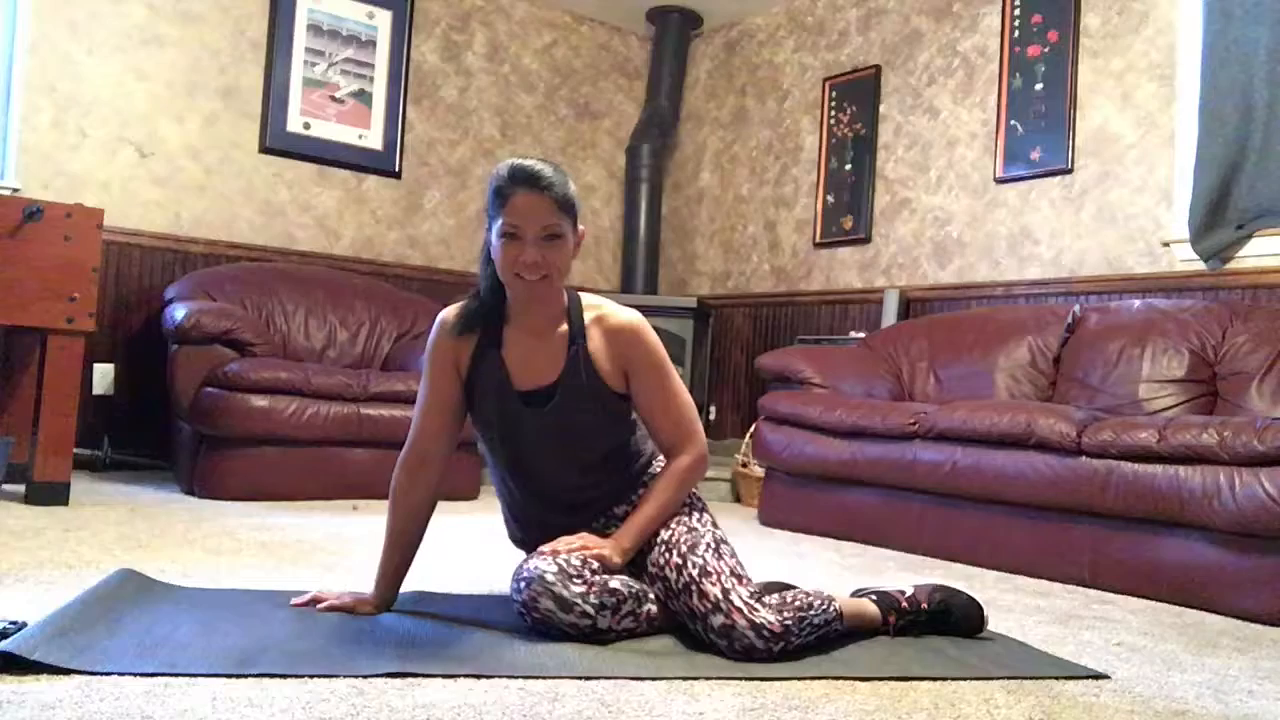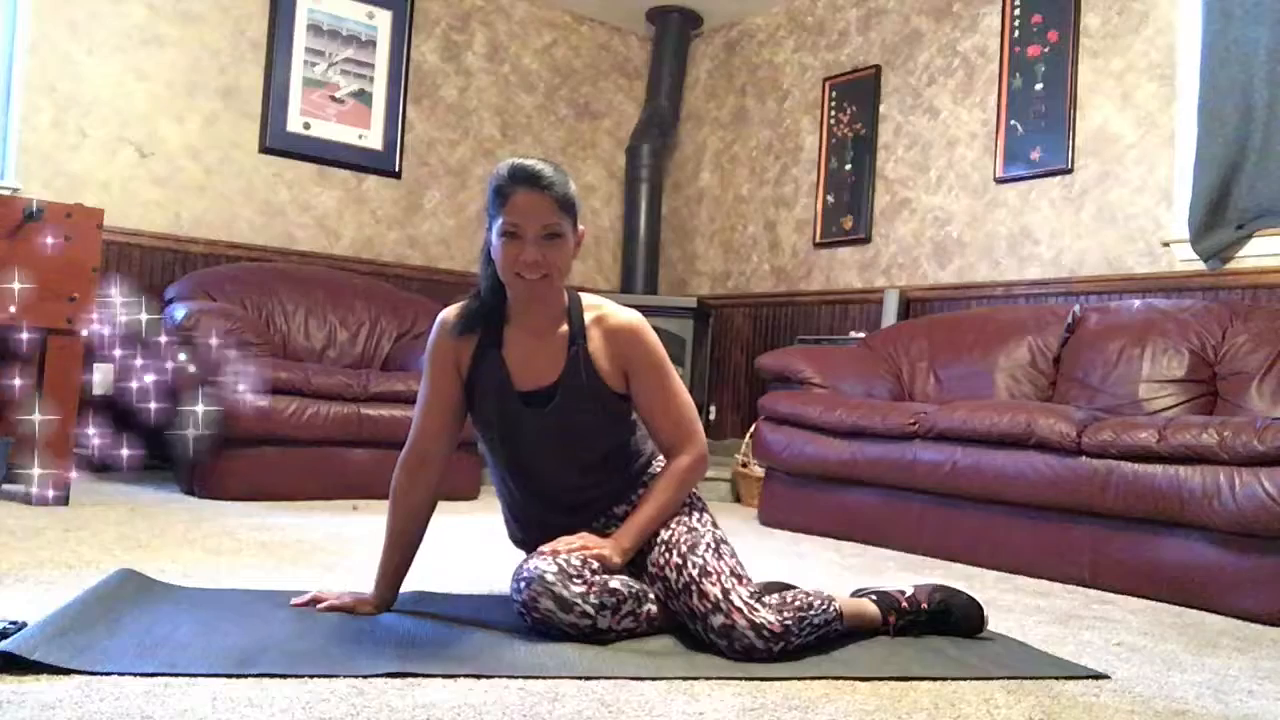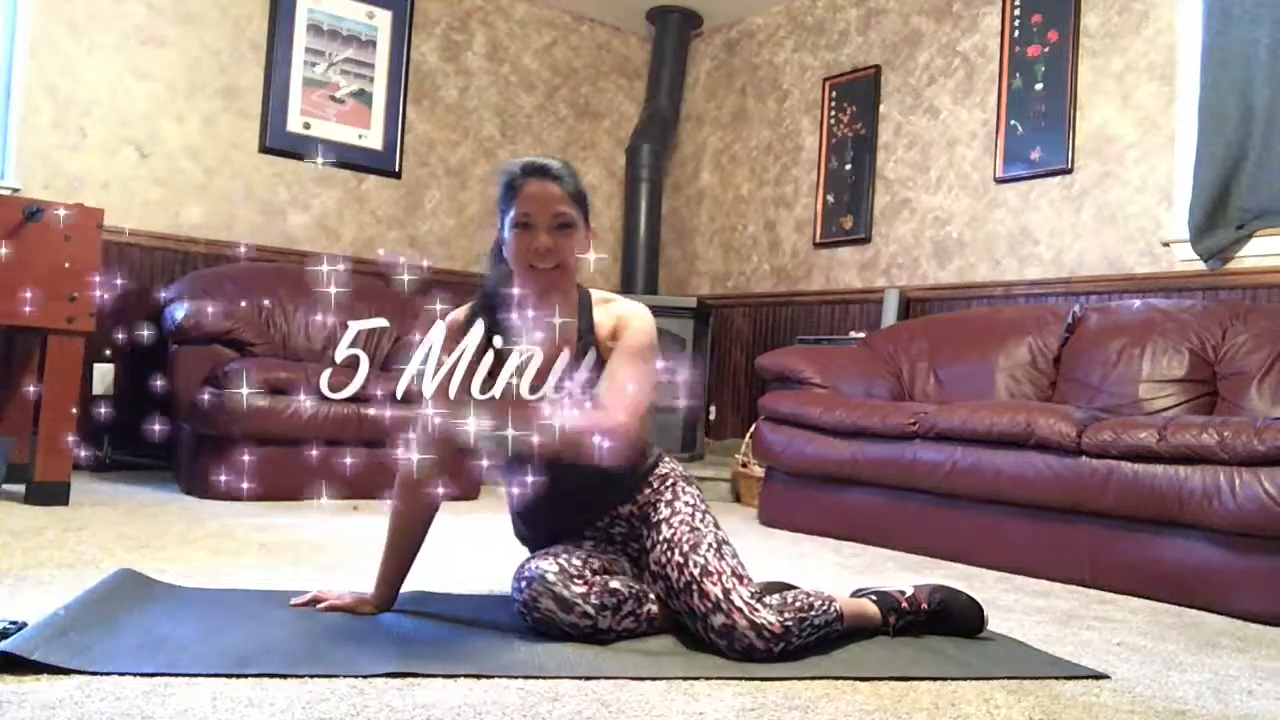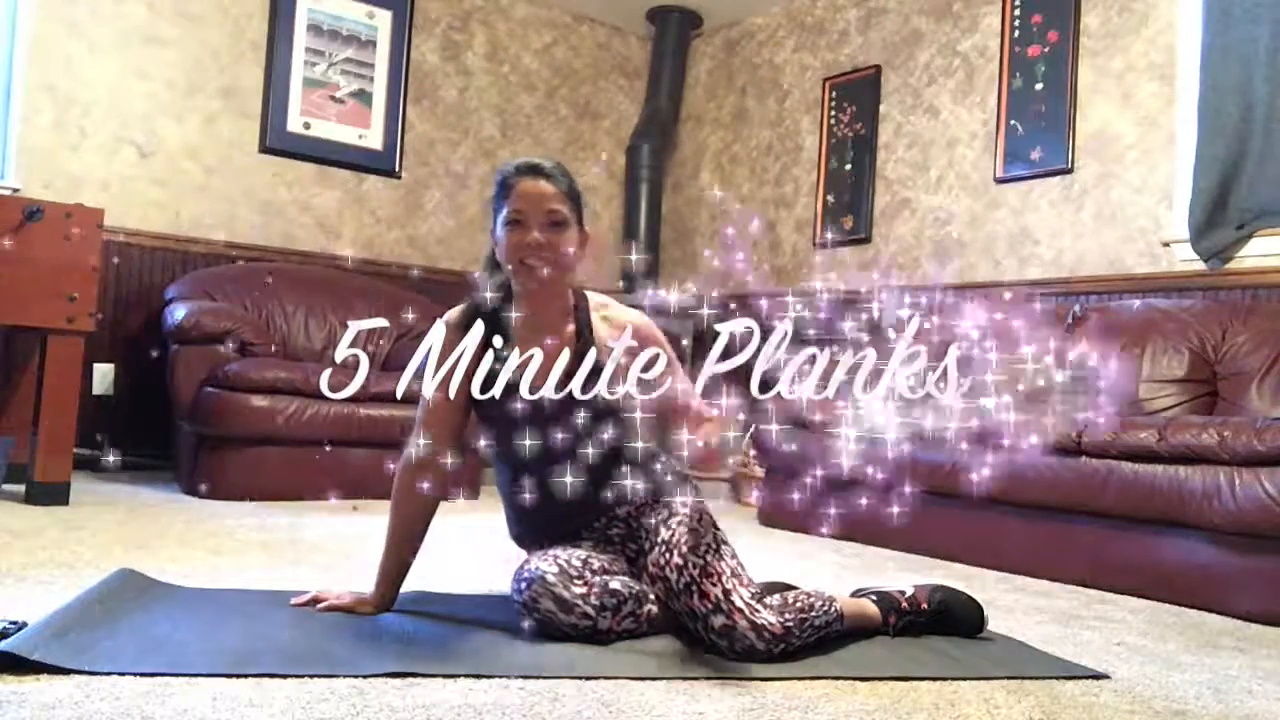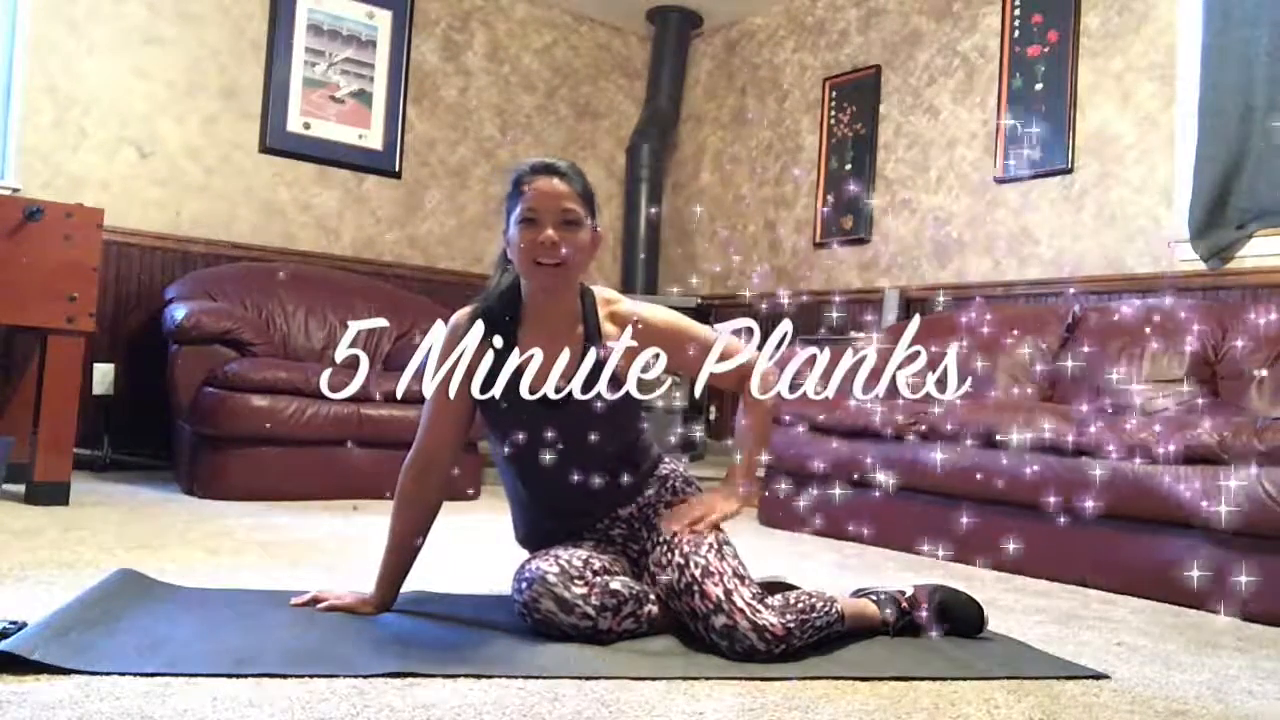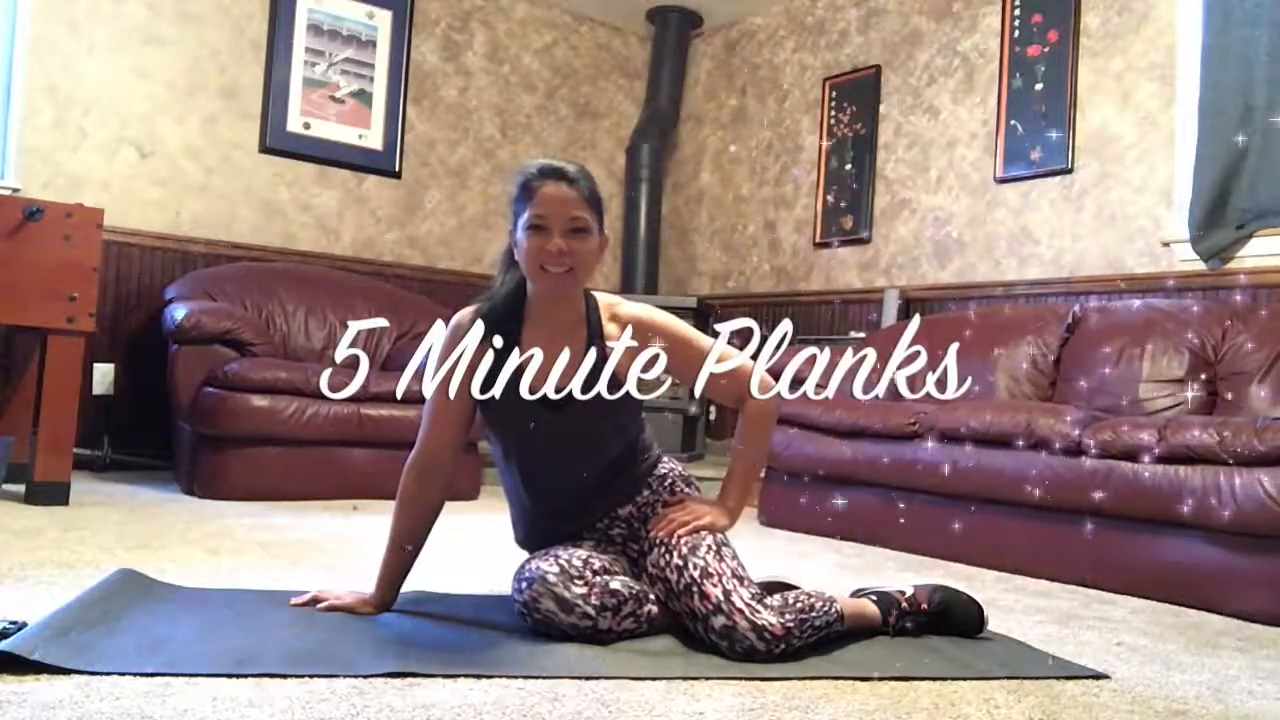
dt=0.4s
person 1, frame 1
left shoulder: (619, 331)
right shoulder: (458, 333)
left elbow: (689, 452)
right elbow: (421, 464)
left wrist: (618, 545)
right wrist: (381, 593)
left hip: (644, 509)
right hip: (553, 544)
left knee: (750, 632)
right knee: (540, 593)
left ankle: (895, 604)
right ankle: (697, 601)
person 1, frame 2
left shoulder: (619, 332)
right shoulder: (459, 333)
left elbow: (690, 452)
right elbow: (421, 465)
left wrist: (619, 544)
right wrist: (381, 593)
left hip: (643, 510)
right hip: (554, 543)
left knee: (749, 631)
right knee: (540, 593)
left ankle: (894, 604)
right ankle: (711, 598)
person 1, frame 3
left shoulder: (623, 322)
right shoulder: (468, 330)
left elbow: (615, 435)
right elbow: (430, 463)
left wrist: (502, 404)
right wrist: (382, 593)
left hip: (647, 503)
right hip: (561, 539)
left knee: (750, 632)
right knee: (542, 593)
left ankle: (900, 603)
right ankle: (699, 597)
person 1, frame 4
left shoulder: (624, 329)
right shoulder: (464, 331)
left elbow: (696, 429)
right elbow: (425, 466)
left wrist: (707, 442)
right wrist: (380, 593)
left hip: (644, 507)
right hip: (556, 541)
left knee: (749, 631)
right knee: (542, 593)
left ankle: (894, 603)
right ankle: (713, 598)
person 1, frame 5
left shoulder: (632, 325)
right shoulder: (472, 331)
left elbow: (757, 374)
right elbow: (428, 465)
left wrist: (734, 488)
right wrist: (382, 593)
left hip: (649, 505)
right hip: (561, 540)
left knee: (752, 633)
right knee: (542, 593)
left ankle: (892, 604)
right ankle: (712, 597)
person 1, frame 6
left shoulder: (633, 329)
right shoulder: (475, 332)
left elbow: (758, 395)
right elbow: (430, 465)
left wrist: (728, 505)
right wrist: (382, 593)
left hip: (648, 504)
right hip: (561, 538)
left knee: (750, 632)
right knee: (542, 593)
left ankle: (896, 604)
right ankle: (709, 596)
